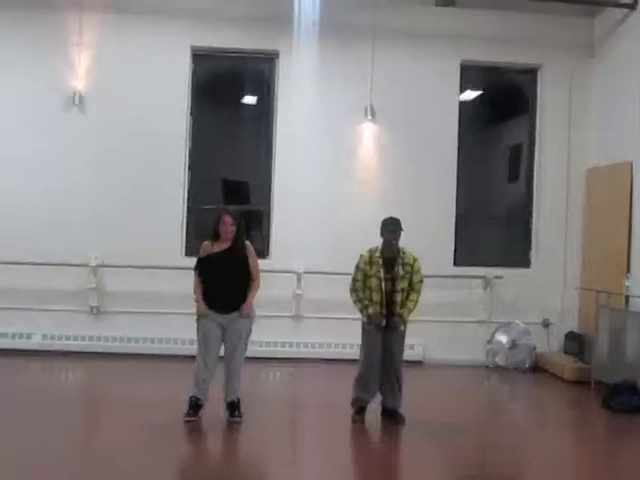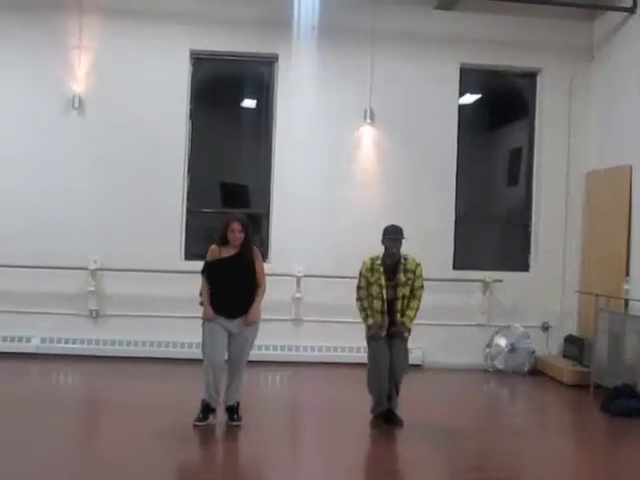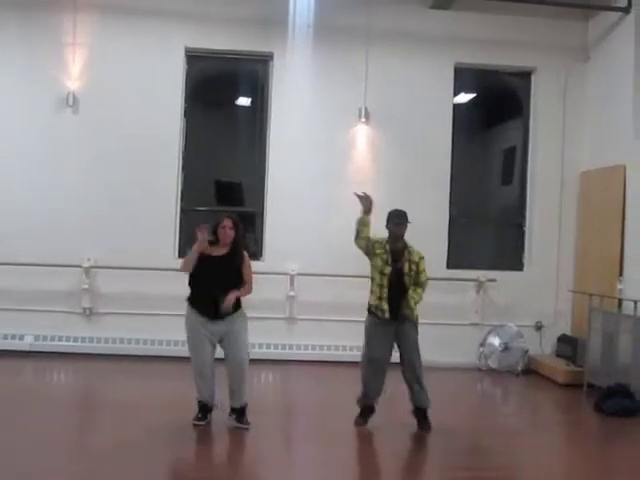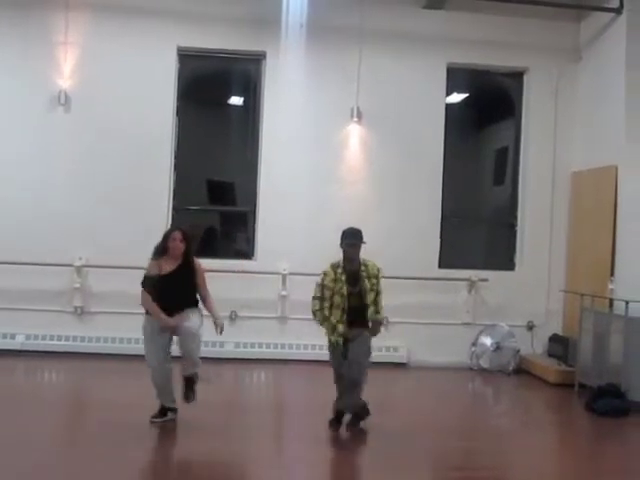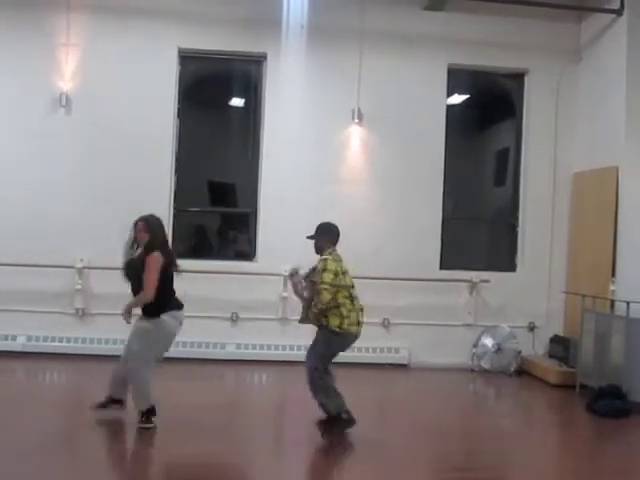
dt=0.7s
person 1, frame 1
left shoulder: (410, 260)
right shoulder: (367, 258)
left elbow: (416, 289)
right elbow: (356, 289)
left wrist: (403, 314)
right wrist: (368, 312)
left hip: (396, 320)
right hip: (373, 320)
left knee: (394, 363)
right knee: (369, 361)
left ankle: (391, 407)
right ankle: (360, 405)
person 1, frame 2
left shoulder: (413, 266)
right shoulder: (369, 266)
left elbow: (416, 296)
right elbow: (362, 297)
left wrist: (405, 323)
right wrist: (371, 323)
left hip: (399, 327)
right hip: (377, 326)
left knee: (397, 369)
right knee: (378, 368)
left ankle: (391, 410)
right ankle: (379, 410)
person 1, frame 3
left shoulder: (415, 255)
right shoulder: (376, 247)
left elbow: (421, 284)
right elbow: (360, 240)
left wrist: (411, 304)
right wrist: (366, 213)
left hip: (405, 316)
right hip: (379, 313)
left knee: (412, 362)
right knee: (374, 359)
left ankle: (421, 408)
right ankle: (366, 405)
person 1, frame 4
left shoulder: (373, 270)
right shoulder: (330, 274)
left elbow: (376, 297)
right elbow: (318, 310)
left wrist: (377, 321)
right wrist: (342, 330)
left hip: (362, 327)
right hip: (337, 329)
left knee: (355, 366)
right knee: (343, 372)
left ankle: (344, 409)
right ankle: (358, 407)
person 1, frame 5
left shoulder: (327, 263)
right shoulder: (332, 261)
left elbow: (325, 295)
right elbow: (315, 295)
left wrist: (315, 313)
left hip: (337, 326)
right hip: (339, 324)
left knee: (315, 368)
right knee: (317, 364)
left ankle: (340, 416)
right ankle: (335, 413)
person 2, frame 1
left shoulder: (245, 248)
right shoulder: (207, 247)
left elbow: (255, 279)
right elbow: (198, 277)
left wrist: (249, 301)
right wrist: (199, 302)
left hip: (238, 312)
right hip: (210, 312)
left knee: (235, 357)
right knee: (206, 356)
left ankle: (233, 401)
right ankle: (197, 400)
person 2, frame 2
left shoulder: (253, 254)
right shoulder: (215, 251)
left elbow: (261, 285)
right elbow: (205, 281)
left wrist: (255, 308)
right wrist: (206, 306)
left hip: (244, 317)
right hip: (216, 316)
left knee: (237, 363)
right knee: (213, 360)
left ankle: (232, 405)
right ankle: (209, 405)
person 2, frame 3
left shoulder: (241, 256)
right shoulder: (203, 250)
left elbow: (248, 286)
right elbow: (185, 268)
left wrist: (235, 294)
right wrist: (198, 244)
left hip: (232, 317)
right hip: (200, 317)
left knee: (240, 359)
right knee: (202, 364)
left ankle: (238, 408)
right ankle: (205, 406)
person 2, frame 4
left shoulder: (193, 266)
right shoulder: (155, 265)
left elbow: (203, 293)
right elbow: (145, 300)
left wrist: (215, 317)
right wrist: (166, 319)
left hip: (188, 314)
right hip: (157, 320)
left knee: (191, 331)
right knee: (156, 365)
left ankle: (190, 375)
right ankle: (168, 406)
person 2, frame 5
left shoulder: (154, 256)
right shoulder: (145, 255)
left elbow: (148, 295)
left wrist: (129, 306)
left hip: (163, 319)
right hip: (153, 317)
left knee: (138, 363)
right knee: (130, 358)
left ankle: (147, 410)
right ankle: (116, 397)
